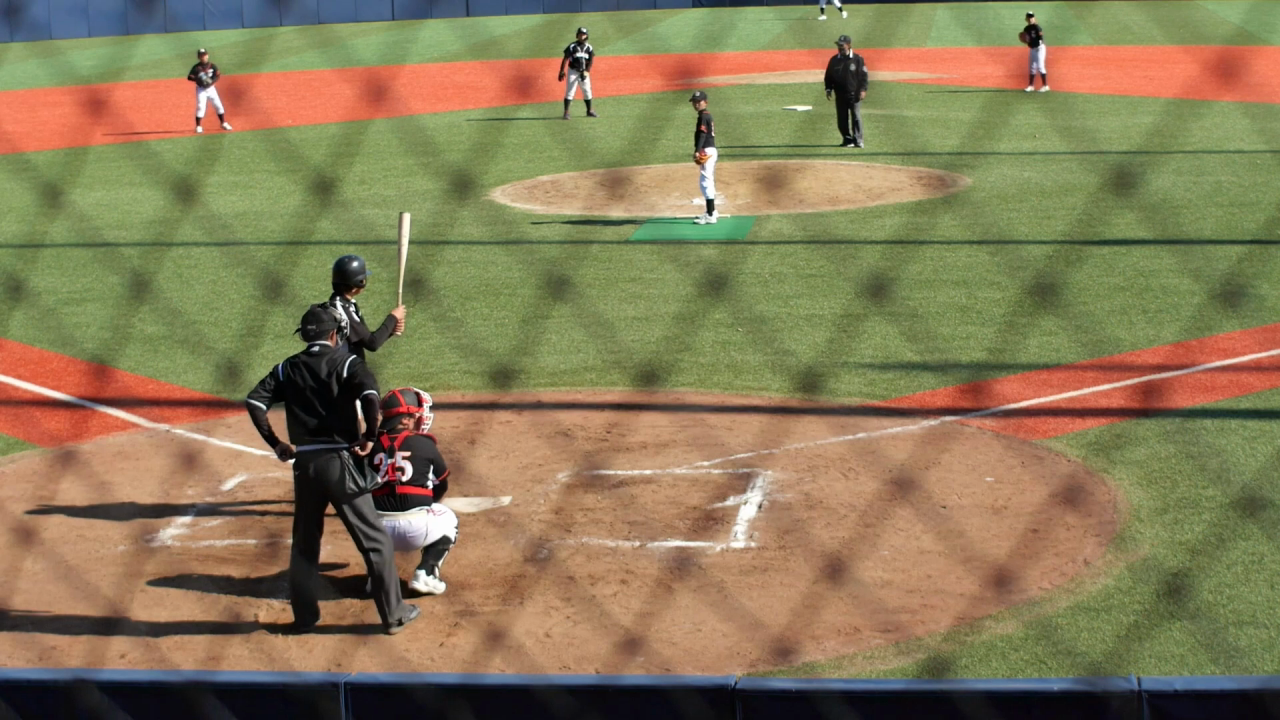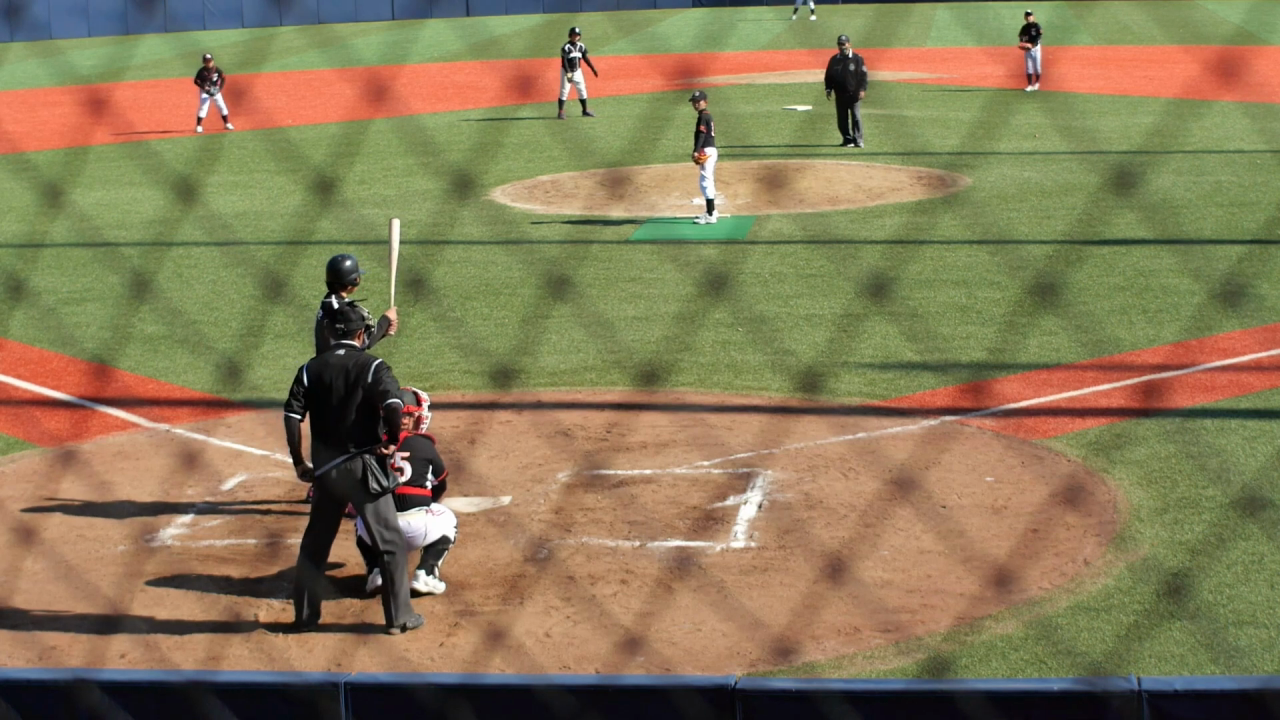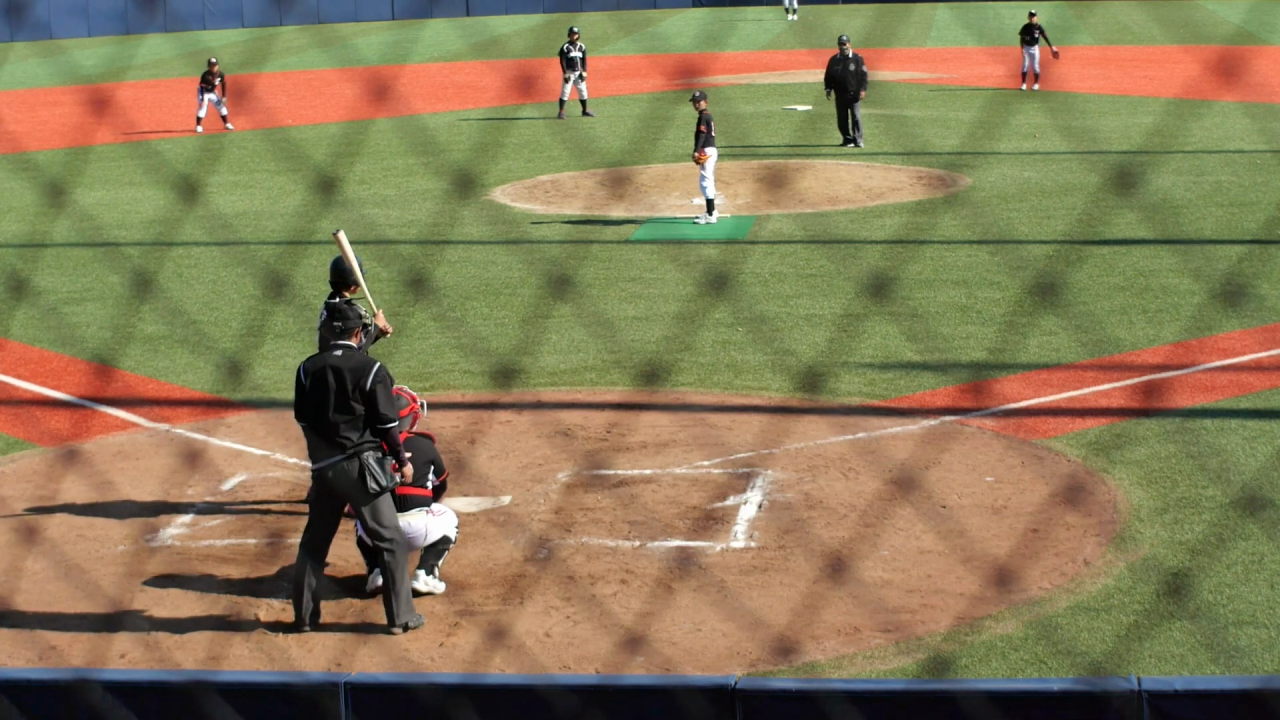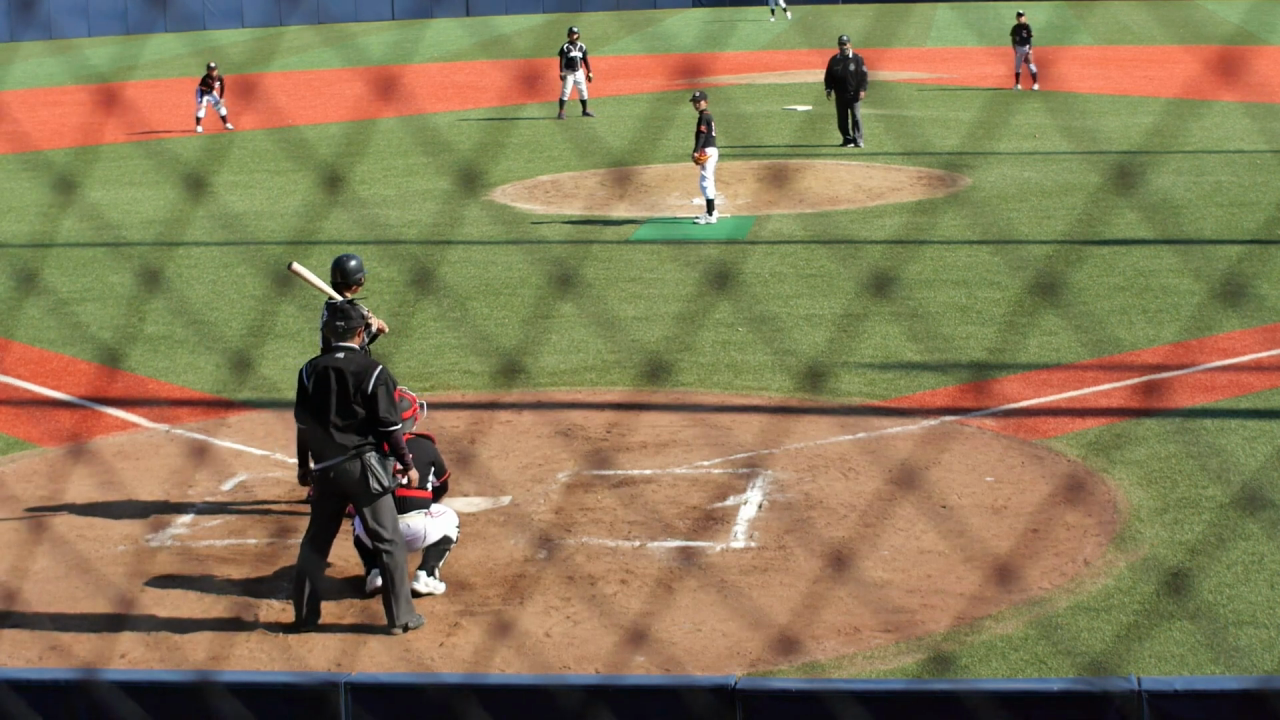
dt=0.5s
person 1, frame 1
left shoulder: (287, 369)
right shoulder: (347, 363)
left elbow: (254, 403)
right elbow: (370, 397)
left wrist: (275, 443)
right wrist: (370, 437)
left hip: (305, 465)
right hip: (342, 462)
left knee: (304, 542)
right knee: (374, 540)
left ankle: (304, 616)
right ankle: (394, 614)
person 1, frame 2
left shoulder: (311, 368)
right shoulder: (372, 366)
left elbow: (292, 416)
right elbow: (393, 406)
left wrist: (299, 462)
right wrist: (391, 441)
left hip: (325, 468)
right hip: (364, 467)
left knee: (314, 543)
right knee: (390, 542)
left ankle: (304, 616)
right ankle: (399, 617)
person 1, frame 3
left shoulder: (308, 369)
right shoulder: (371, 369)
left elbow: (303, 421)
right elbow: (387, 425)
right wrist: (402, 460)
left hip: (323, 467)
right hip: (362, 465)
left knee: (313, 542)
right knee: (390, 541)
left ankle: (304, 616)
right ankle: (401, 617)
person 1, frame 4
left shoulder: (311, 370)
right shoulder: (373, 371)
left elbow: (303, 425)
right elbow: (389, 427)
left wrist: (304, 466)
right wrist: (408, 464)
left hip: (325, 468)
right hip: (365, 466)
left knee: (315, 541)
right knee: (389, 542)
left ankle: (304, 616)
right ankle: (400, 617)
person 2, frame 1
left shoulder: (370, 445)
right shoulder: (425, 444)
right elbow: (441, 487)
right hip: (417, 528)
right knee: (448, 519)
right ankle: (425, 575)
person 2, frame 2
right shoulder: (424, 444)
right elbow: (440, 487)
right hip: (416, 529)
left knee: (362, 521)
right knee: (447, 519)
left ankle: (377, 571)
right ankle: (425, 574)
person 2, frame 3
right shoulder: (424, 444)
right elbow: (440, 487)
right hip: (417, 529)
left knee: (363, 522)
right knee: (448, 518)
left ankle: (377, 572)
right ankle: (425, 574)
person 2, frame 4
right shoulder: (426, 446)
right elbow: (441, 487)
right hip: (417, 531)
left knee: (360, 522)
right knee: (449, 518)
left ankle: (376, 572)
right ankle: (426, 576)
